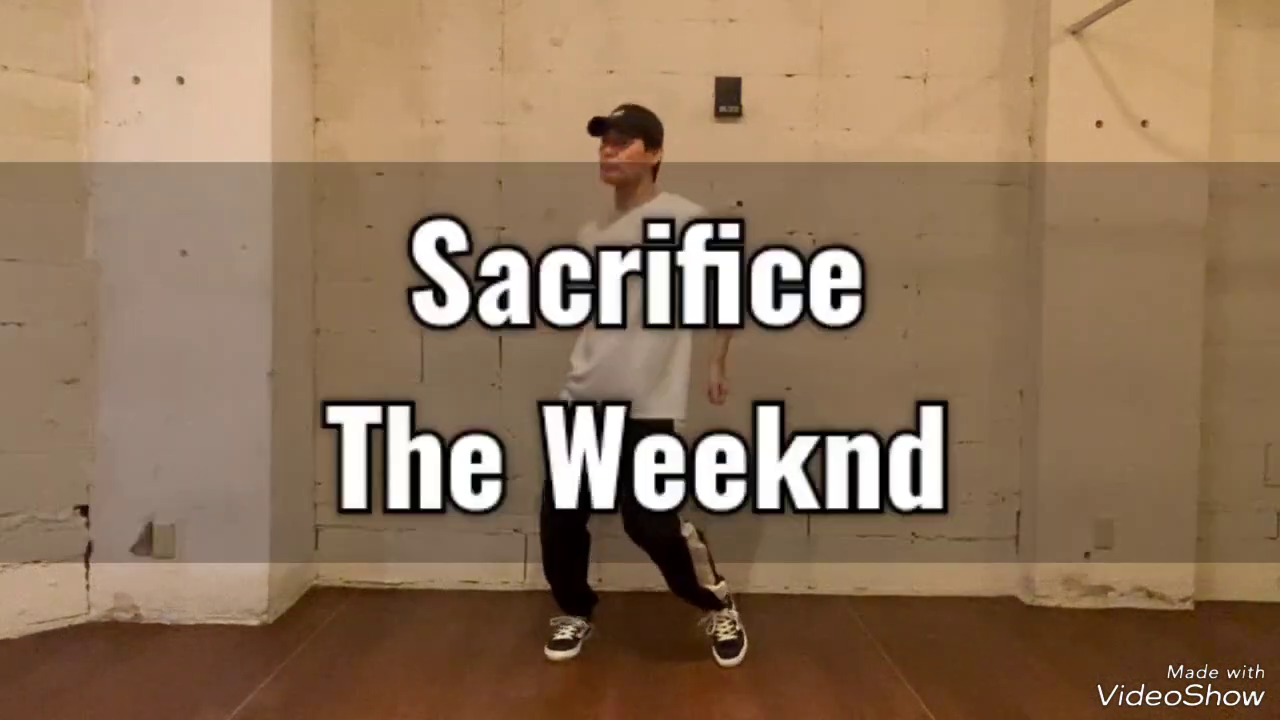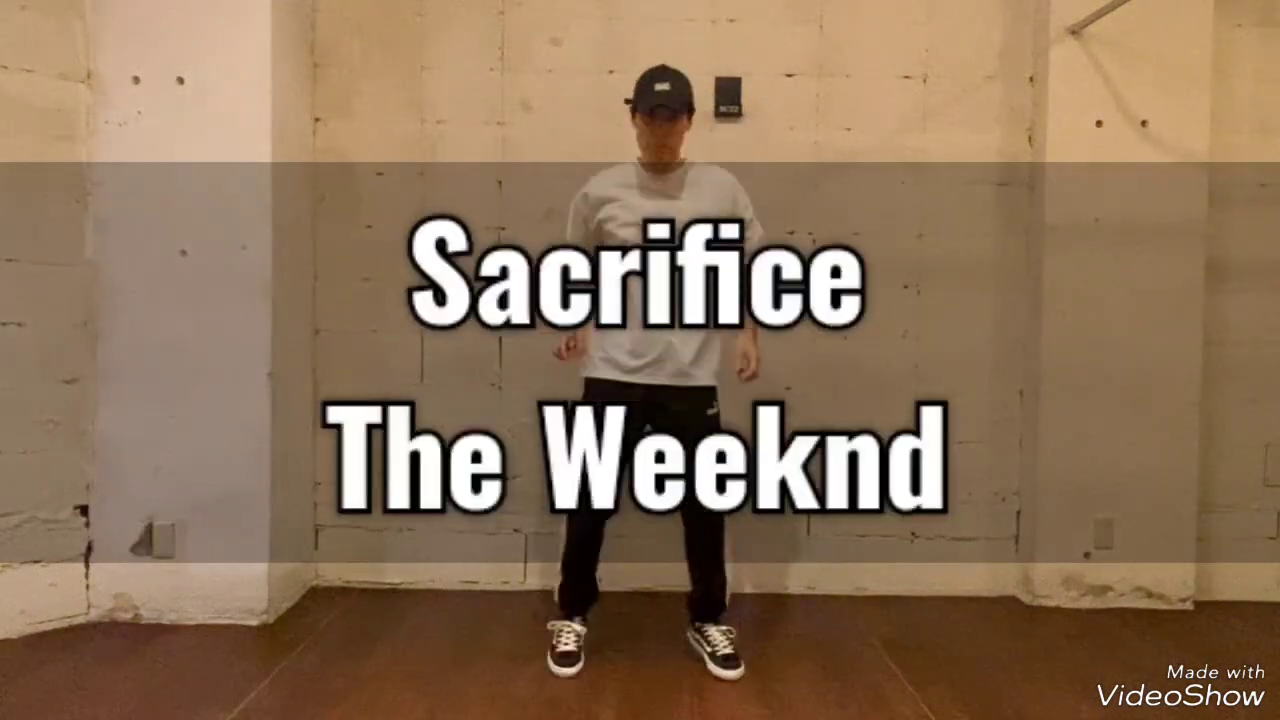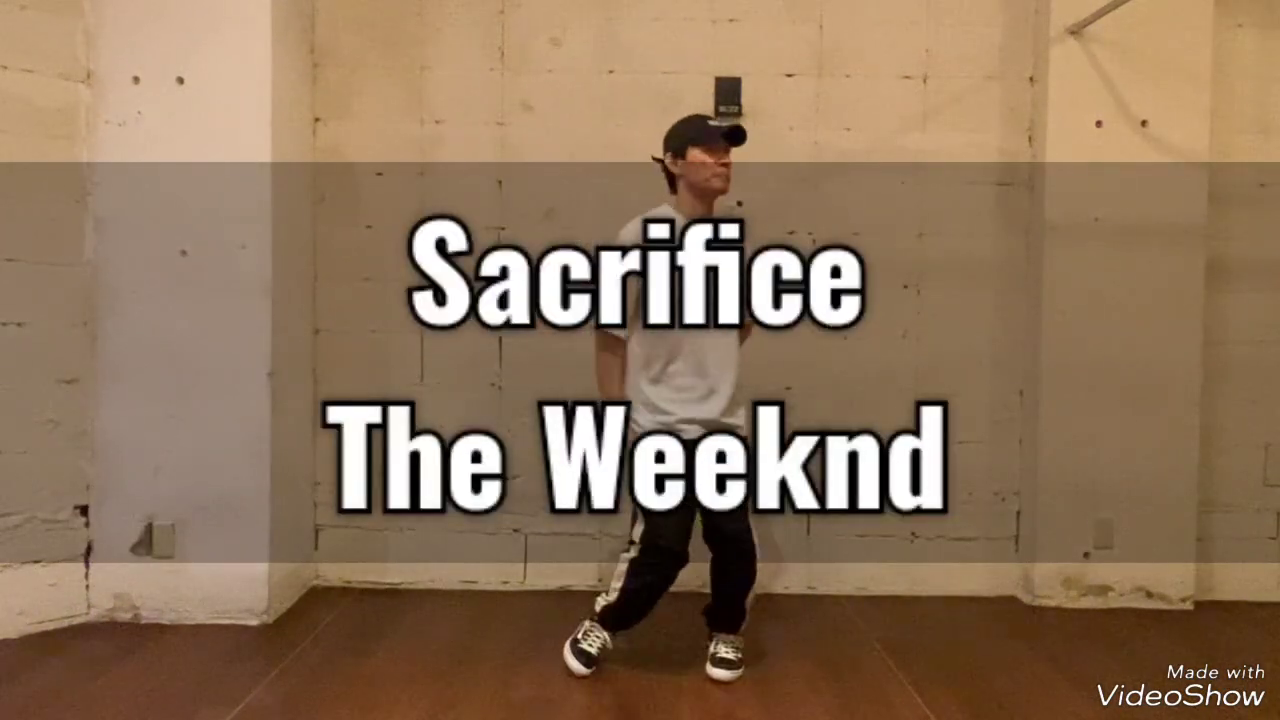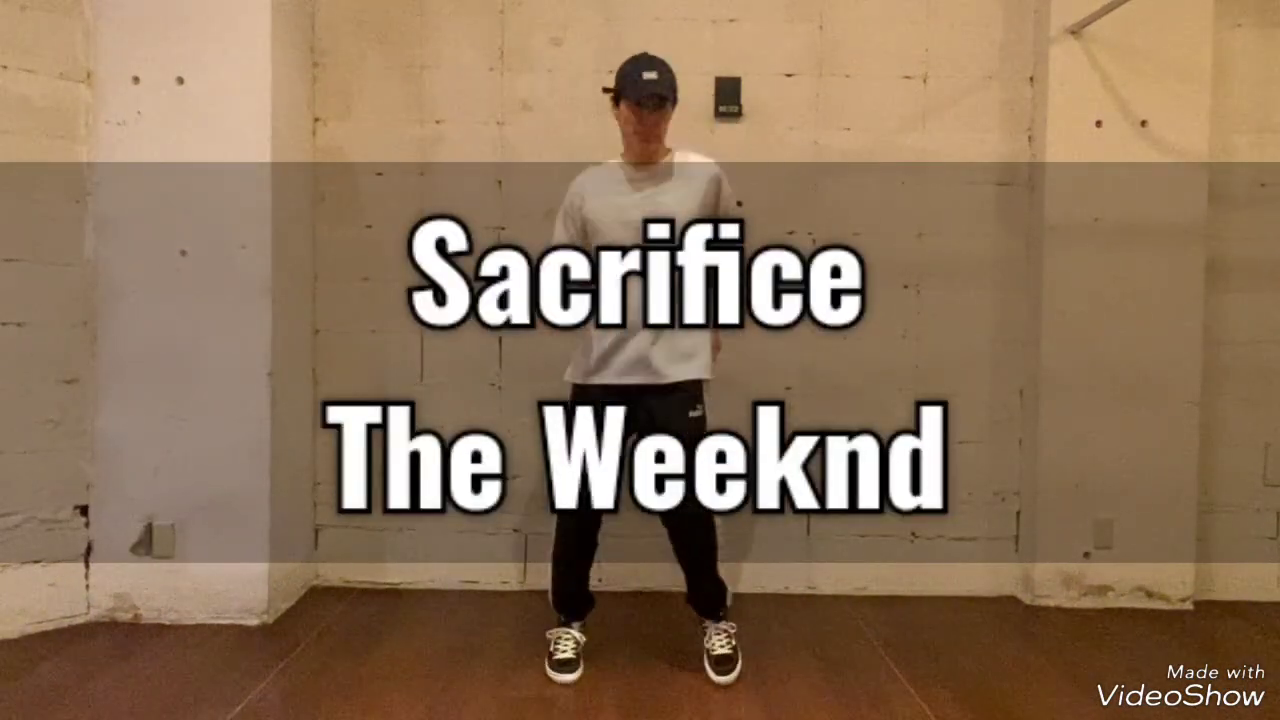
dt=0.7s
person 1, frame 1
left shoulder: (680, 216)
right shoulder: (598, 228)
left wrist: (719, 361)
left hip: (649, 404)
right hip: (583, 397)
left knee: (652, 521)
right knee: (559, 514)
left ankle: (720, 609)
right ankle: (574, 613)
person 1, frame 2
left shoulder: (722, 189)
right shoulder: (601, 192)
left wrist: (749, 333)
right wrist: (573, 326)
left hip: (690, 377)
right hip: (612, 374)
left knee: (704, 506)
right knee: (591, 501)
left ankle: (710, 623)
right ankle: (571, 618)
person 1, frame 3
right shoulder: (645, 232)
left wrist: (745, 325)
right wrist: (613, 391)
left hip: (724, 423)
right hip: (663, 423)
left knee: (734, 540)
right knee: (662, 547)
left ankle: (725, 633)
right ankle: (600, 625)
person 1, frame 4
left shoulder: (705, 177)
right shoulder: (587, 188)
left wrist: (714, 324)
left hip: (674, 373)
right hip: (598, 374)
left knee: (686, 504)
right knee: (578, 506)
left ankle: (715, 620)
right ankle: (569, 624)
